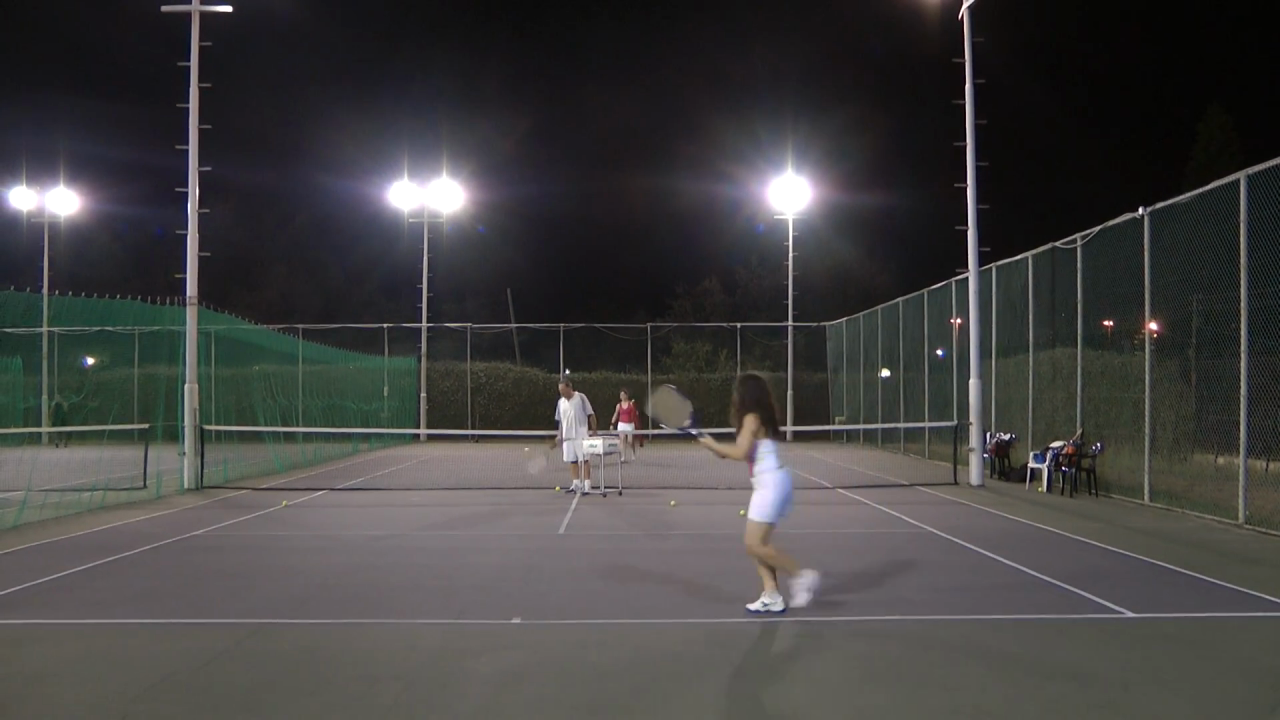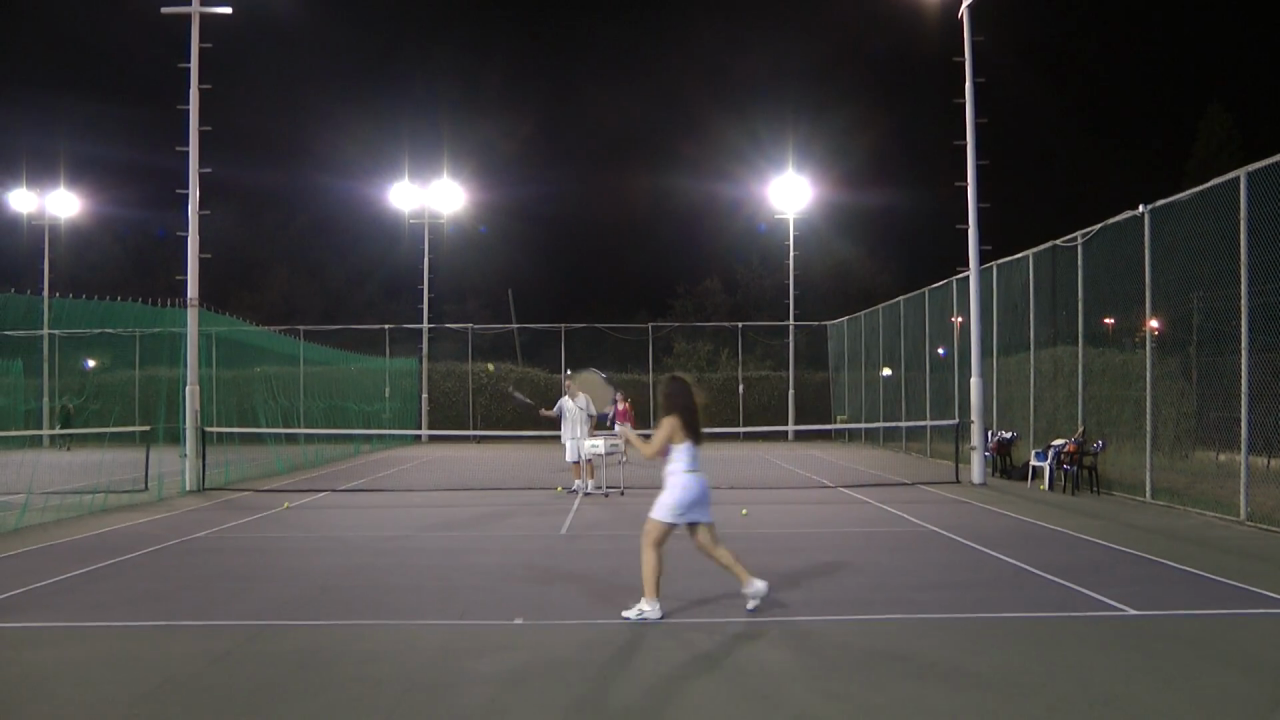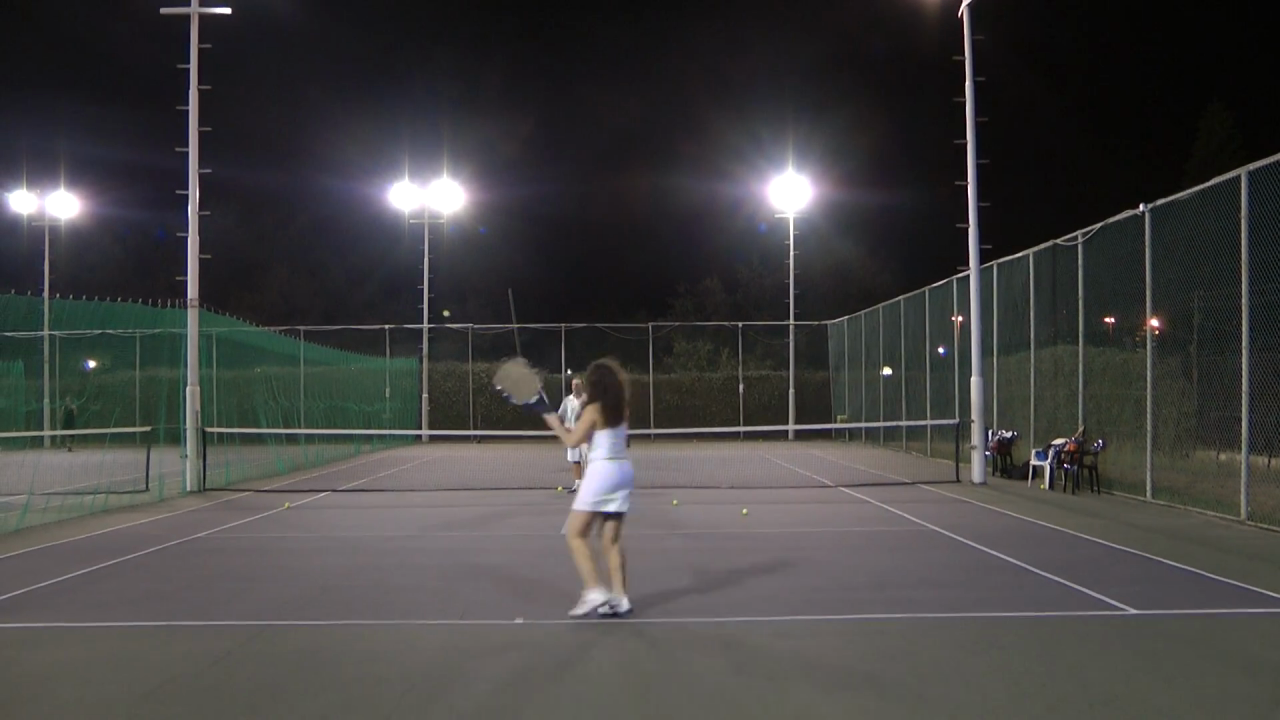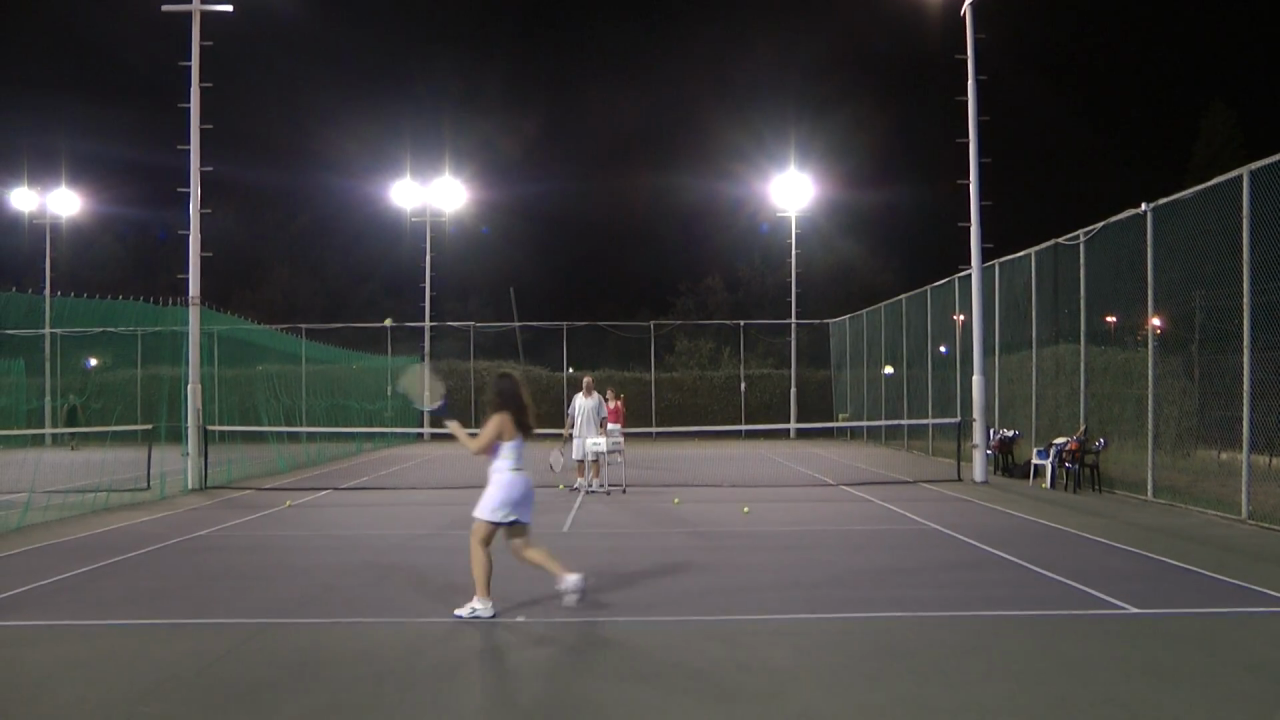
dt=0.3s
person 1, frame 1
left shoulder: (752, 418)
right shoulder: (762, 418)
left elbow: (739, 453)
left wrist: (712, 444)
right wrist: (724, 451)
left hip: (772, 483)
right hip: (770, 484)
left knee: (753, 544)
right knee: (759, 543)
left ankle: (801, 577)
right ankle: (772, 596)
person 1, frame 2
left shoulder: (671, 421)
right shoulder: (688, 422)
left elbow: (649, 452)
left wrist: (630, 436)
left hip: (680, 486)
right hip: (695, 483)
left knee: (650, 543)
right knee: (708, 545)
left ankle: (650, 605)
right ankle: (752, 585)
person 1, frame 3
left shoulder: (594, 409)
right shoulder: (619, 408)
left elbow: (573, 441)
left wrist: (556, 424)
left hip: (602, 473)
right hip: (623, 471)
left knee: (575, 535)
right knee: (610, 541)
left ankle: (595, 590)
right ankle: (619, 599)
person 1, frame 4
left shoulder: (500, 418)
right shoulder: (518, 419)
left elbow: (476, 448)
left wrist: (458, 431)
right wrist: (466, 434)
left hip: (504, 483)
right hip: (520, 483)
left knee: (478, 543)
right knee: (521, 547)
left ankle: (482, 603)
right ankle: (567, 578)
